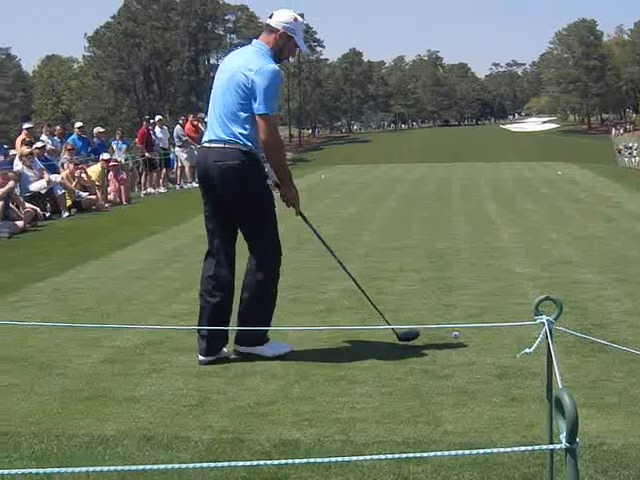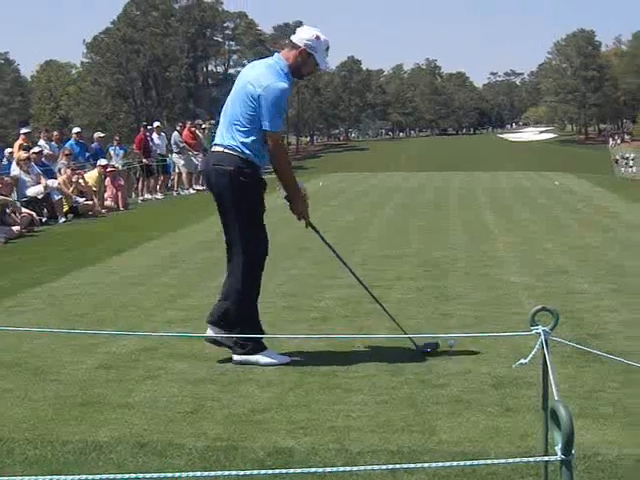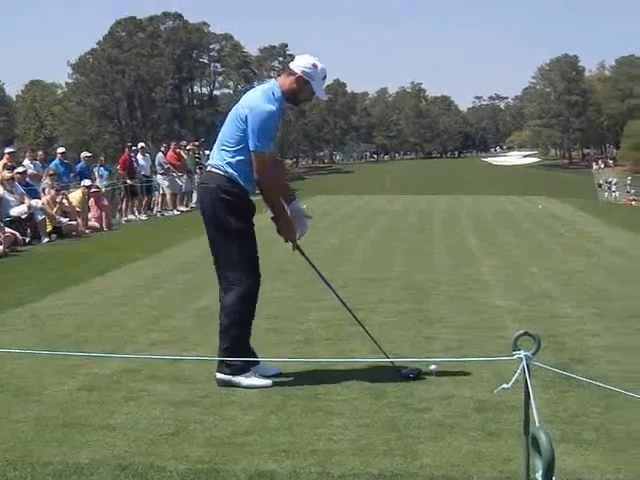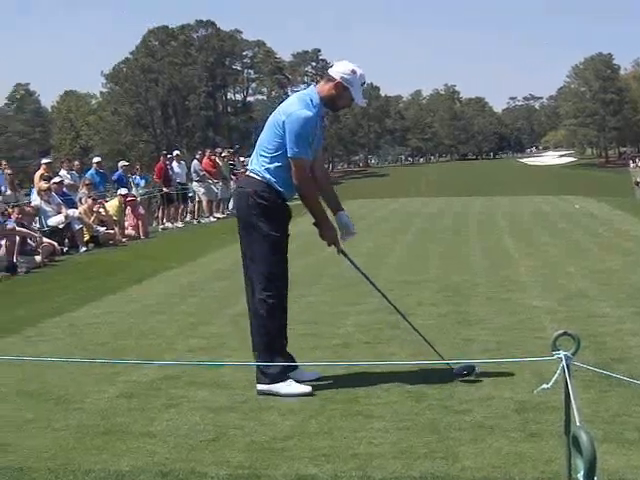
dt=0.3s
person 1, frame 1
left shoulder: (231, 59)
right shoulder: (267, 70)
right elbow: (268, 136)
right wrist: (287, 184)
left hip: (208, 158)
right hip: (238, 164)
left knee: (218, 255)
right knee: (265, 253)
left ankle: (210, 344)
right ankle: (251, 335)
person 1, frame 2
left shoulder: (258, 68)
right shoulder: (277, 84)
right elbow: (275, 149)
left wrist: (289, 182)
right wrist: (295, 195)
left hip: (222, 164)
right hip: (237, 170)
left knee: (247, 253)
right knee: (248, 258)
left ankle: (223, 323)
right ankle: (246, 344)
person 1, frame 3
left shoulder: (265, 98)
right shoulder: (266, 107)
left elbow: (273, 163)
right elbow: (261, 172)
left wrist: (293, 204)
right wrist: (281, 218)
left hip: (226, 191)
right hip: (224, 192)
left knee: (241, 279)
right knee: (242, 280)
left ankle: (242, 358)
right ankle: (232, 365)
person 1, frame 4
left shoulder: (311, 109)
right shoulder: (302, 113)
left elbow: (317, 170)
right elbow: (301, 179)
left wrist: (339, 212)
right wrist: (323, 223)
left hip: (267, 199)
right hip: (260, 198)
left knee: (274, 286)
right knee: (266, 287)
left ankle: (280, 362)
right ankle: (270, 374)
